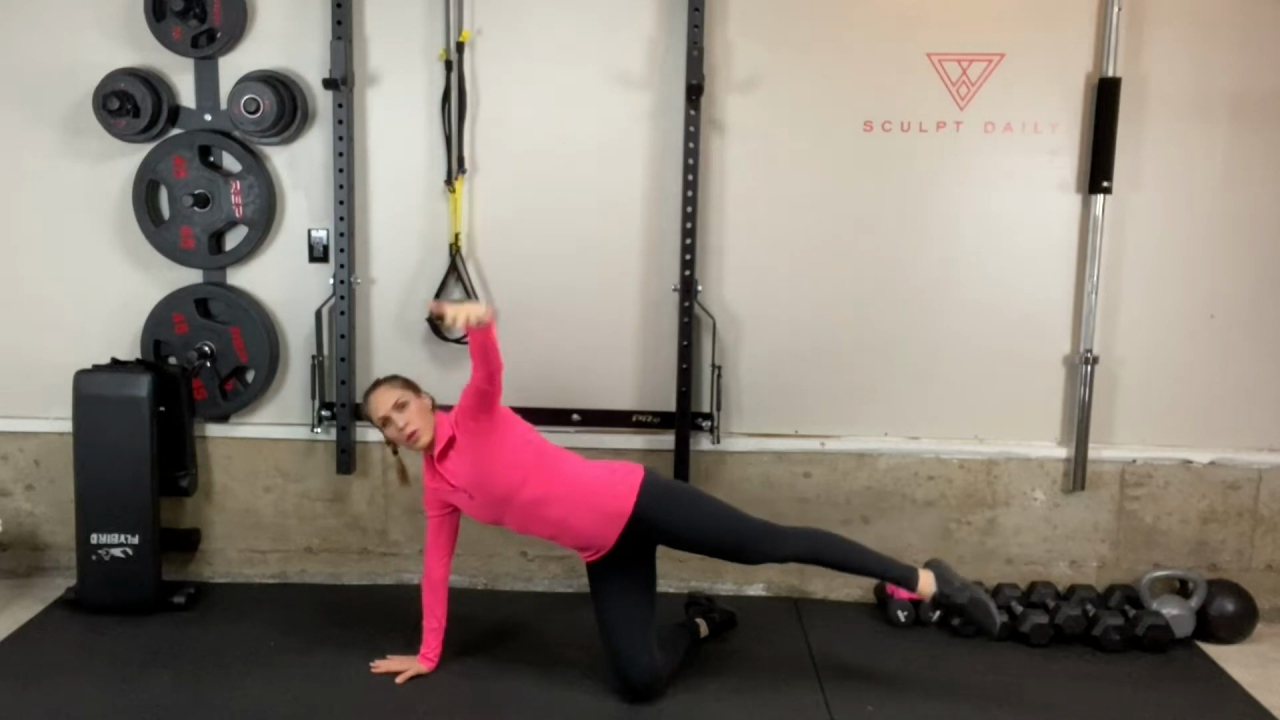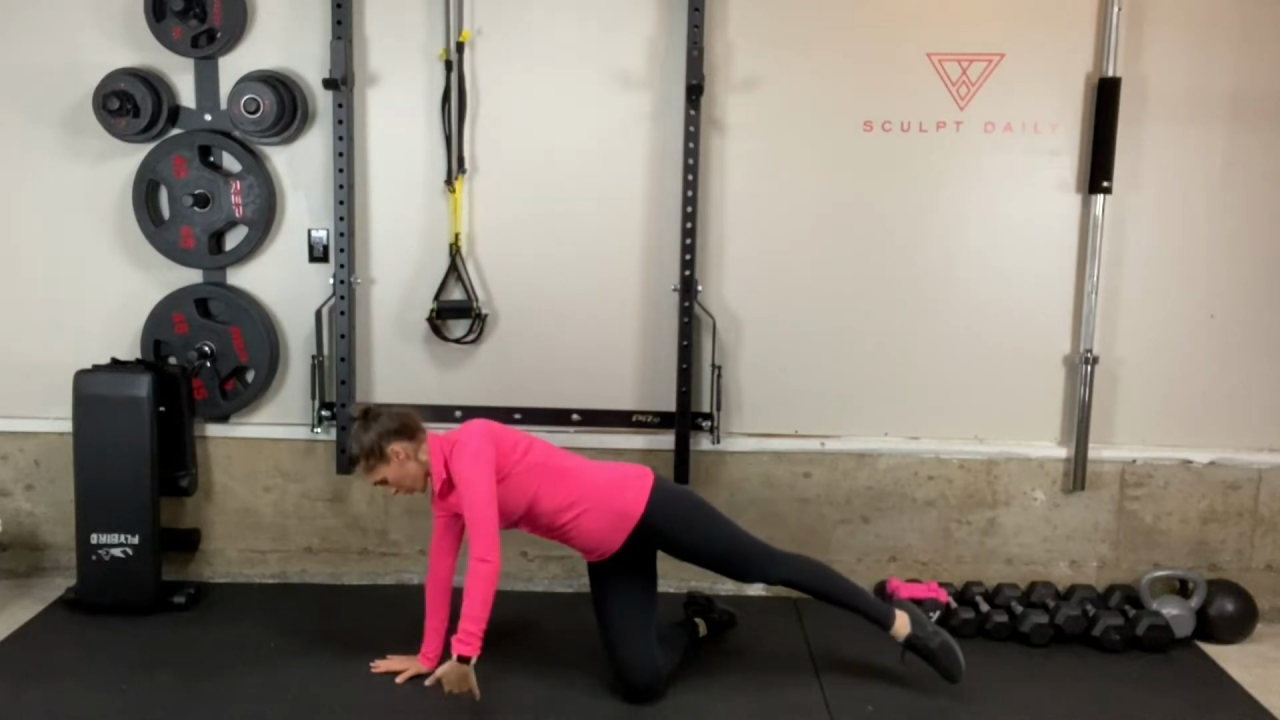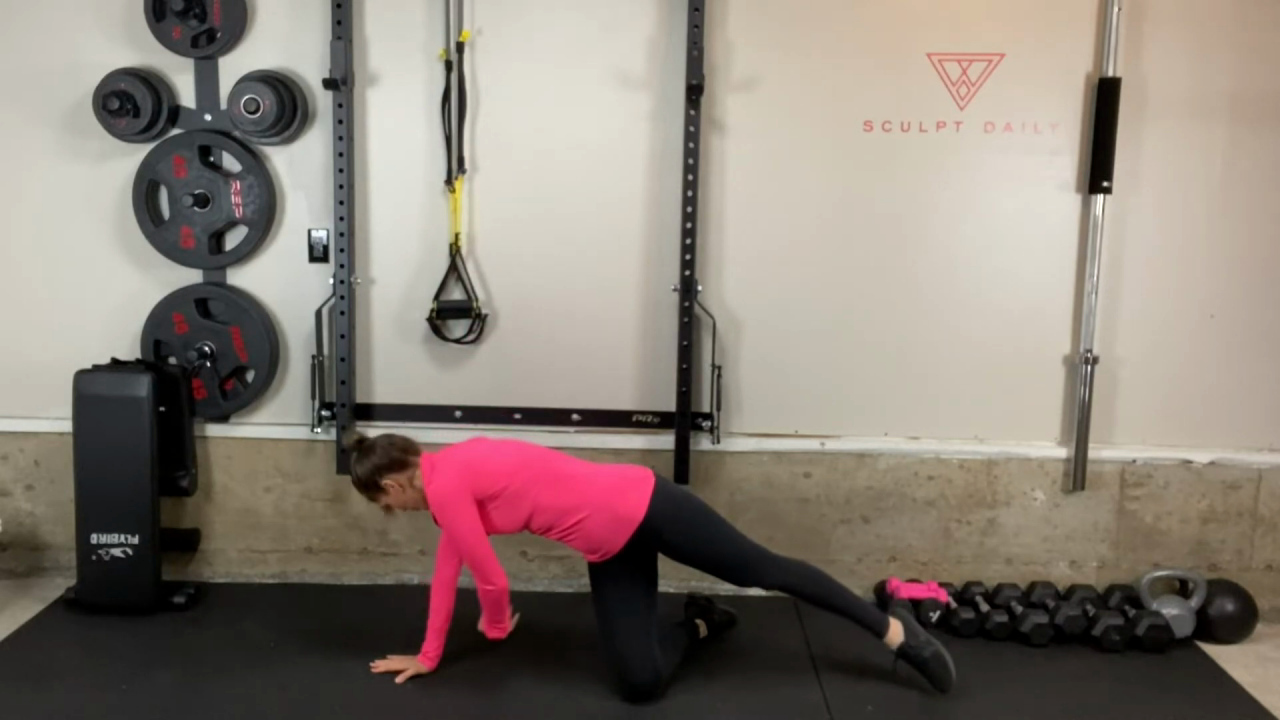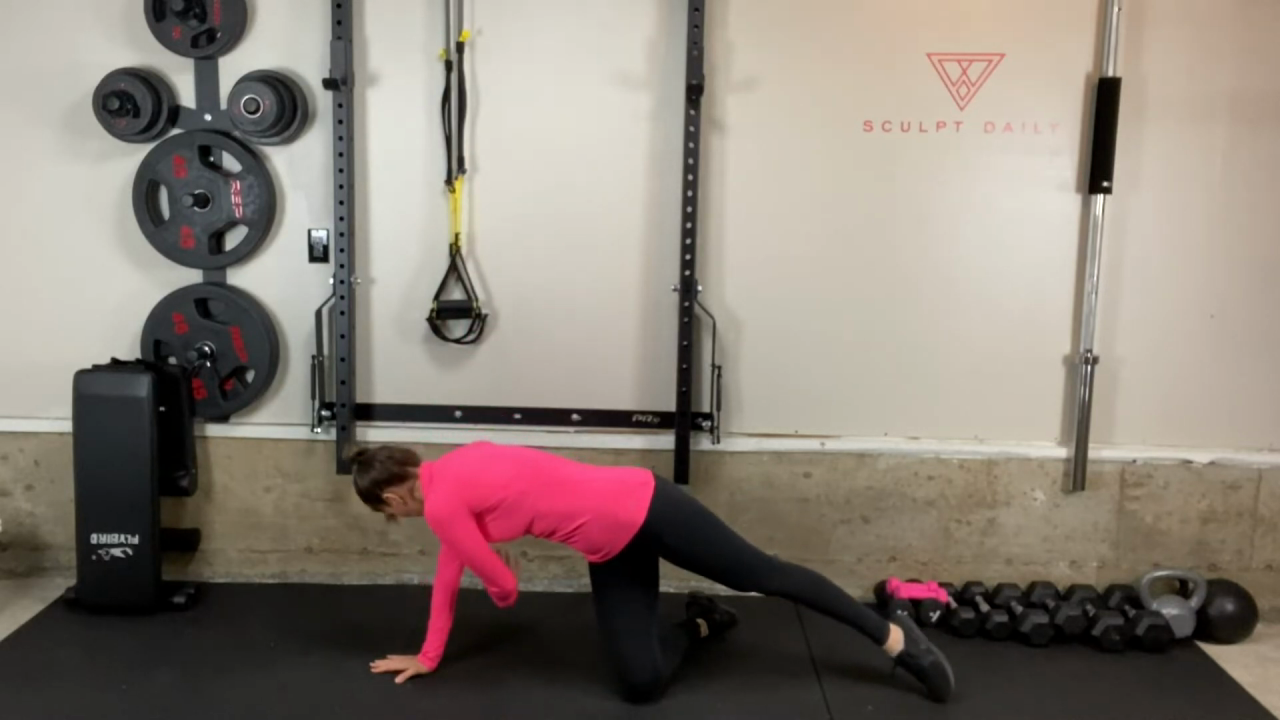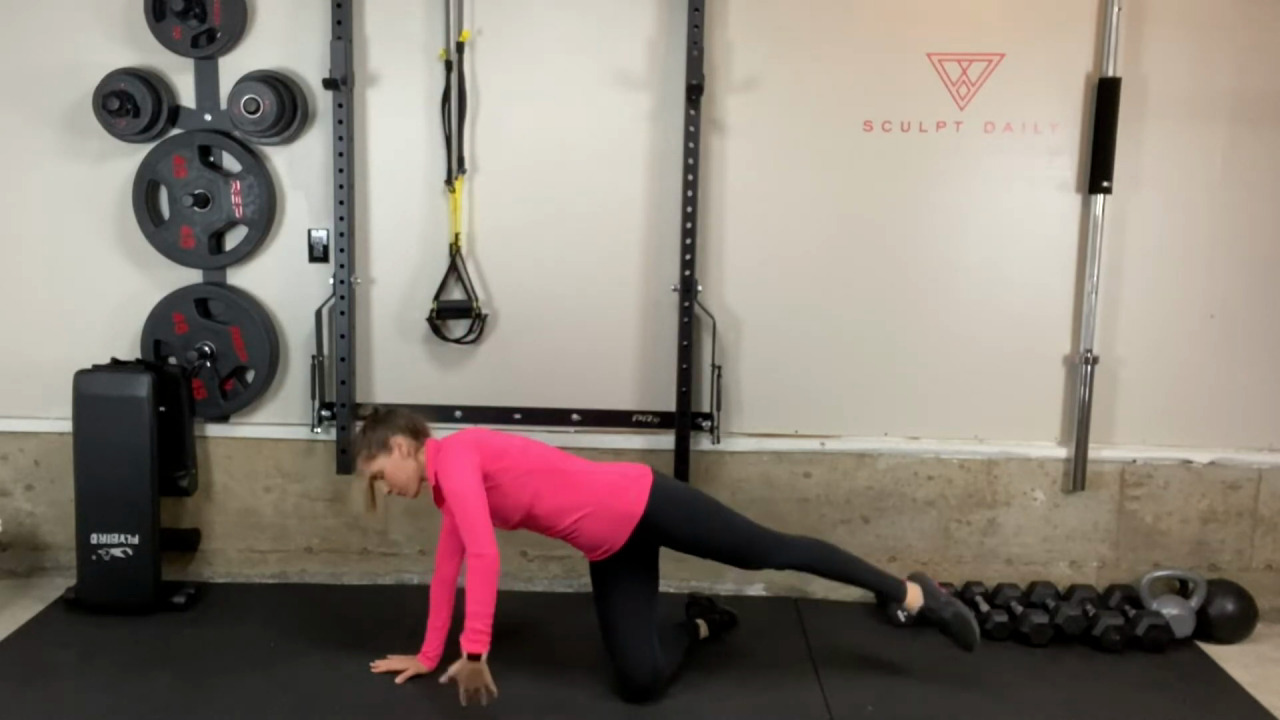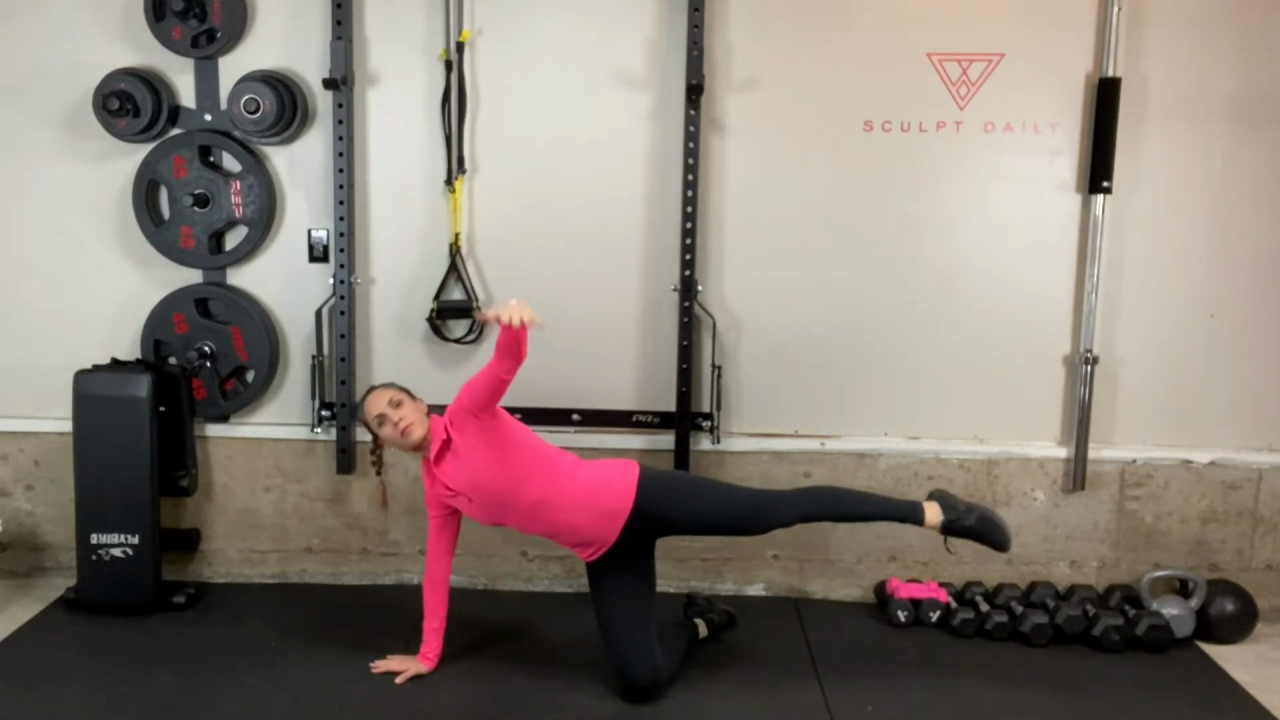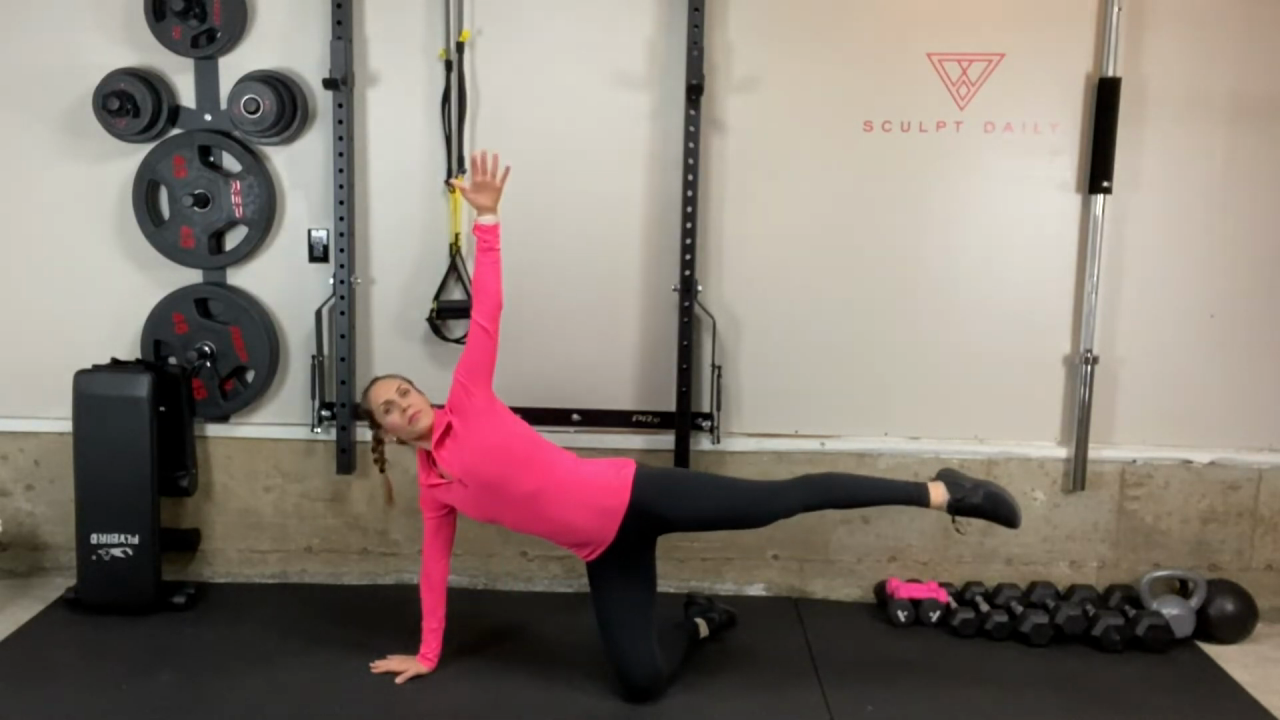
dt=0.7s
person 1, frame 1
left shoulder: (475, 414)
right shoulder: (439, 485)
left elbow: (489, 368)
right elbow: (437, 564)
left wrist: (477, 322)
right wrist: (426, 652)
left hip: (633, 499)
right hip: (603, 549)
left knee: (770, 544)
right knee: (640, 683)
left ankle: (929, 581)
right ankle: (698, 624)
person 1, frame 2
left shoulder: (468, 444)
right shoulder: (443, 492)
left elbow: (486, 558)
right elbow: (440, 567)
left wrist: (464, 654)
right wrist: (427, 657)
left hip: (638, 504)
right hip: (607, 552)
left knee: (767, 565)
right knee: (640, 683)
left ankle: (901, 623)
right ankle: (697, 623)
person 1, frame 3
left shoulder: (446, 488)
right shoulder: (454, 474)
left elbow: (492, 581)
right elbow: (448, 569)
left wrist: (498, 626)
right wrist: (428, 656)
left hip: (641, 506)
right hip: (610, 549)
left knee: (763, 570)
right knee: (641, 683)
left ankle: (894, 631)
right ankle: (697, 624)
person 1, frame 4
left shoulder: (442, 504)
right shoulder: (454, 474)
left elbow: (501, 583)
right elbow: (449, 574)
left wrist: (504, 592)
right wrist: (427, 656)
left hip: (642, 508)
right hip: (611, 549)
left knee: (765, 575)
right knee: (641, 683)
left ankle: (894, 637)
right ankle: (697, 623)
person 1, frame 5
left shoulder: (455, 451)
right shoulder: (447, 494)
left elbow: (485, 555)
right elbow: (447, 569)
left wrist: (475, 654)
right wrist: (428, 654)
left hip: (640, 502)
right hip: (611, 549)
left knee: (774, 551)
right knee: (641, 681)
left ankle: (913, 595)
right ankle: (698, 624)
person 1, frame 6
left shoulder: (469, 411)
right shoulder: (437, 485)
left elbow: (510, 357)
right elbow: (439, 567)
left wrist: (513, 321)
right wrist: (426, 653)
left hip: (630, 495)
right hip: (604, 547)
left knee: (779, 509)
right knee: (640, 682)
left ankle: (932, 510)
right ankle: (698, 621)
person 1, frame 7
left shoulder: (468, 400)
right shoulder: (431, 483)
left elbow: (486, 309)
right elbow: (436, 562)
left wrist: (485, 215)
right wrist: (426, 653)
left hip: (629, 496)
right hip: (604, 548)
left knee: (785, 499)
right knee: (641, 682)
left ankle: (941, 492)
right ankle: (699, 623)
